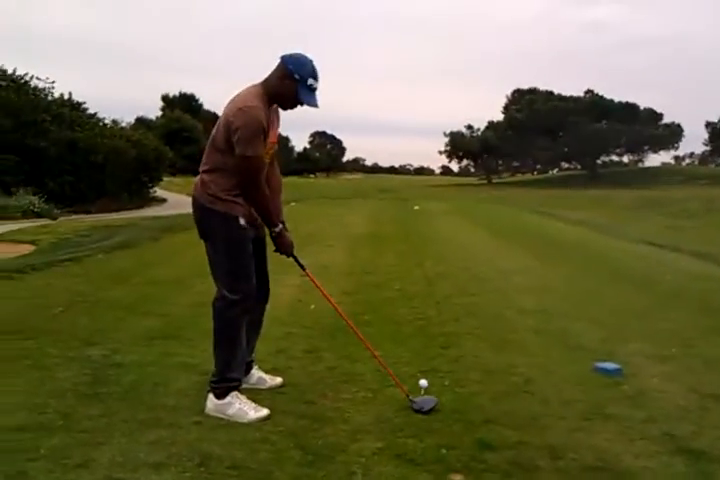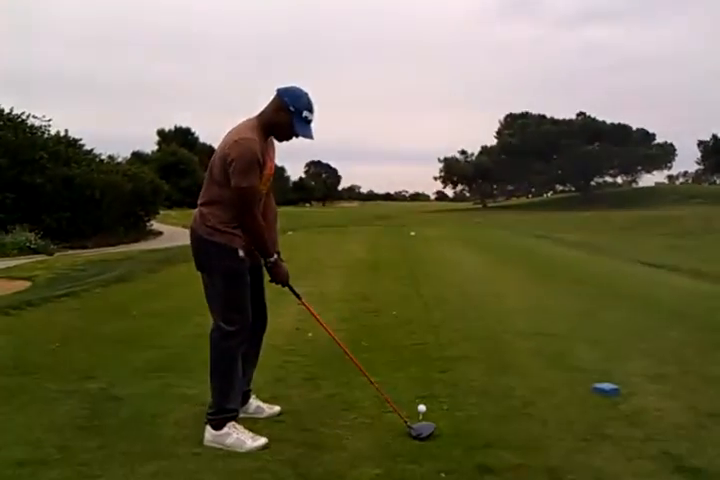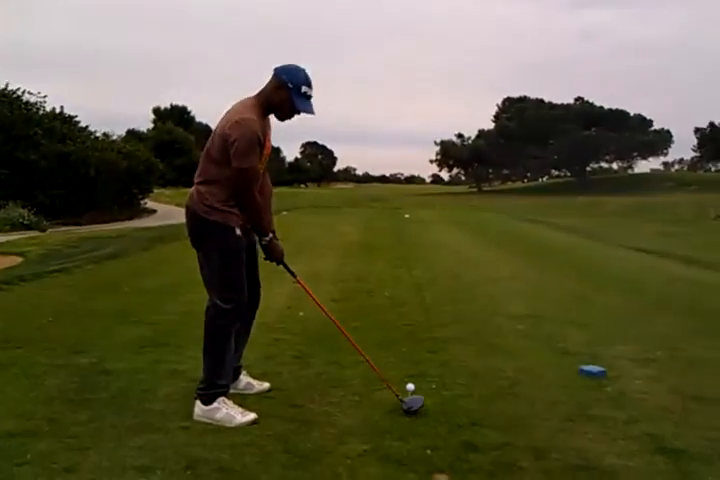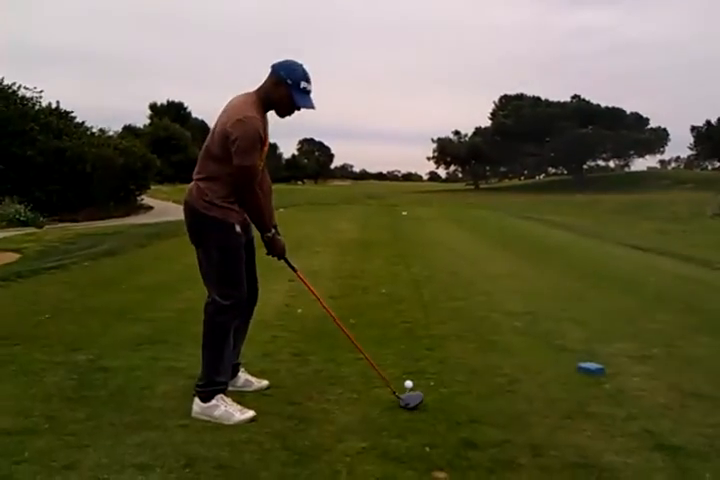
dt=0.2s
person 1, frame 1
left shoulder: (269, 108)
right shoulder: (250, 113)
left elbow: (269, 169)
right elbow: (252, 182)
left wrist: (278, 222)
right wrist: (277, 229)
left hip: (241, 209)
right hip: (220, 208)
left knee: (257, 291)
right knee: (237, 295)
left ankle: (242, 368)
right ankle: (222, 393)
person 1, frame 2
left shoulder: (265, 141)
right shoulder: (245, 146)
left elbow: (266, 200)
right elbow: (248, 214)
left wrist: (273, 253)
right wrist: (272, 259)
left hip: (241, 241)
right hip: (218, 241)
left knee: (254, 322)
right knee: (233, 326)
left ankle: (240, 397)
right ankle: (219, 423)
person 1, frame 3
left shoulder: (260, 118)
right shoulder: (246, 126)
left elbow: (261, 180)
right elbow: (246, 193)
left wrist: (269, 231)
right wrist: (267, 238)
left hip: (234, 218)
right hip: (214, 218)
left knee: (247, 299)
right knee: (227, 303)
left ankle: (230, 373)
right ankle: (210, 398)
person 1, frame 4
left shoulder: (254, 111)
right shoulder: (247, 123)
left elbow: (259, 176)
right elbow: (247, 189)
left wrist: (271, 226)
right wrist: (270, 233)
left hip: (230, 213)
right hip: (213, 214)
left knee: (245, 295)
right knee: (227, 301)
left ankle: (229, 370)
right ankle: (208, 396)
